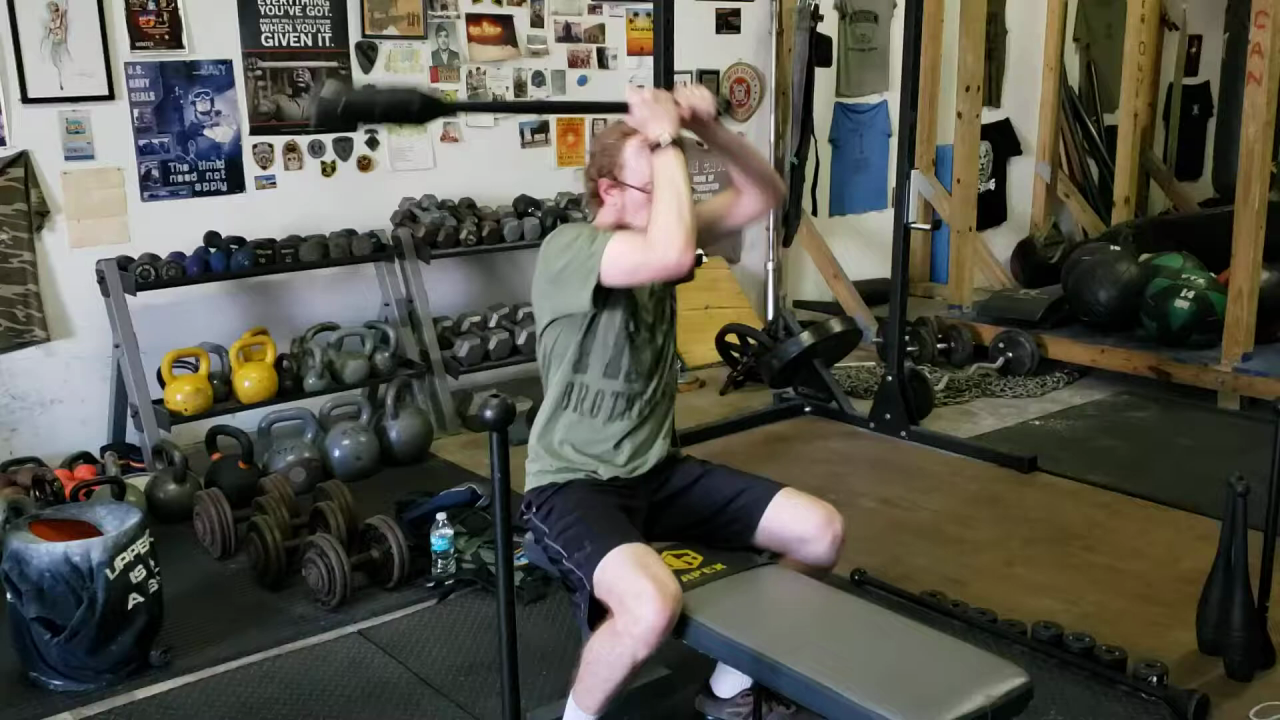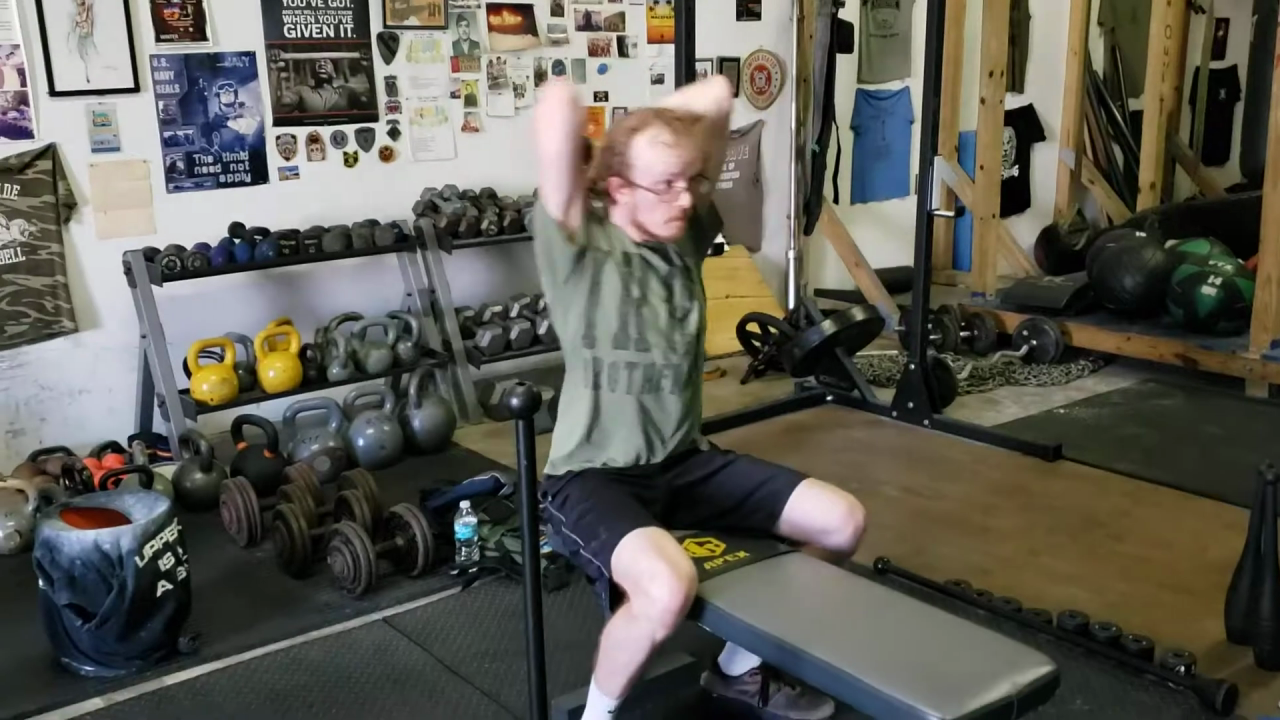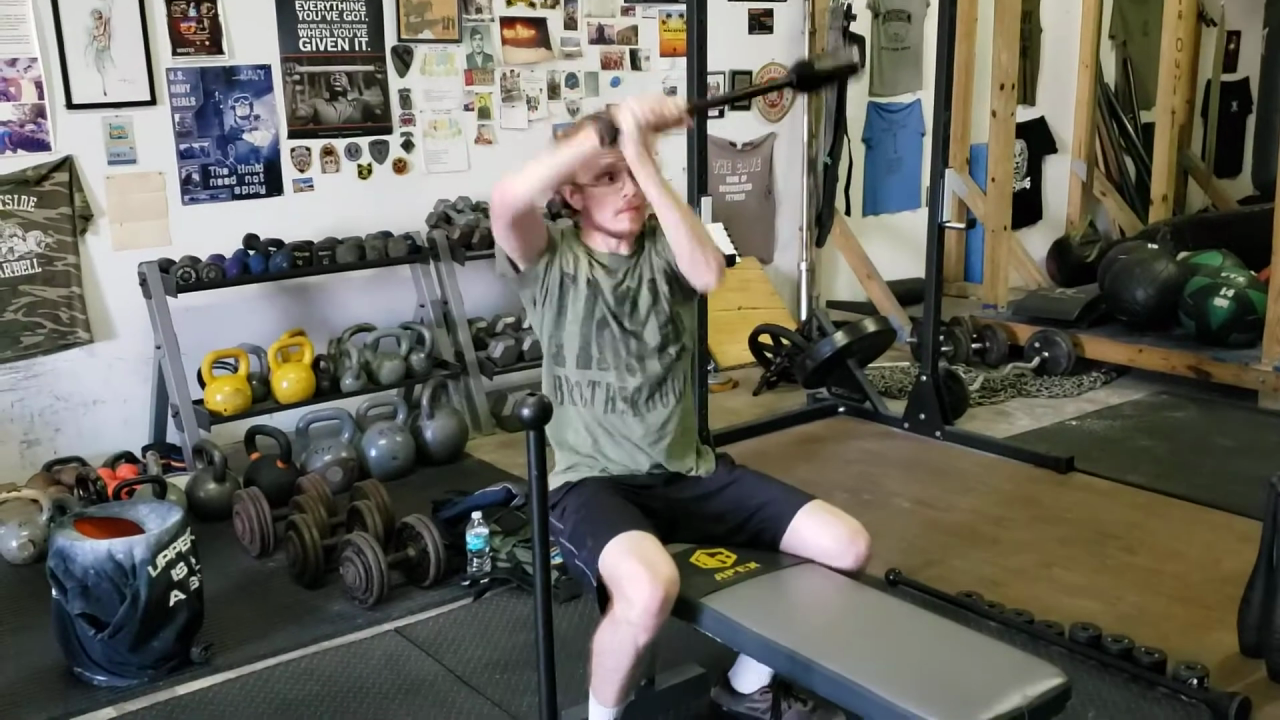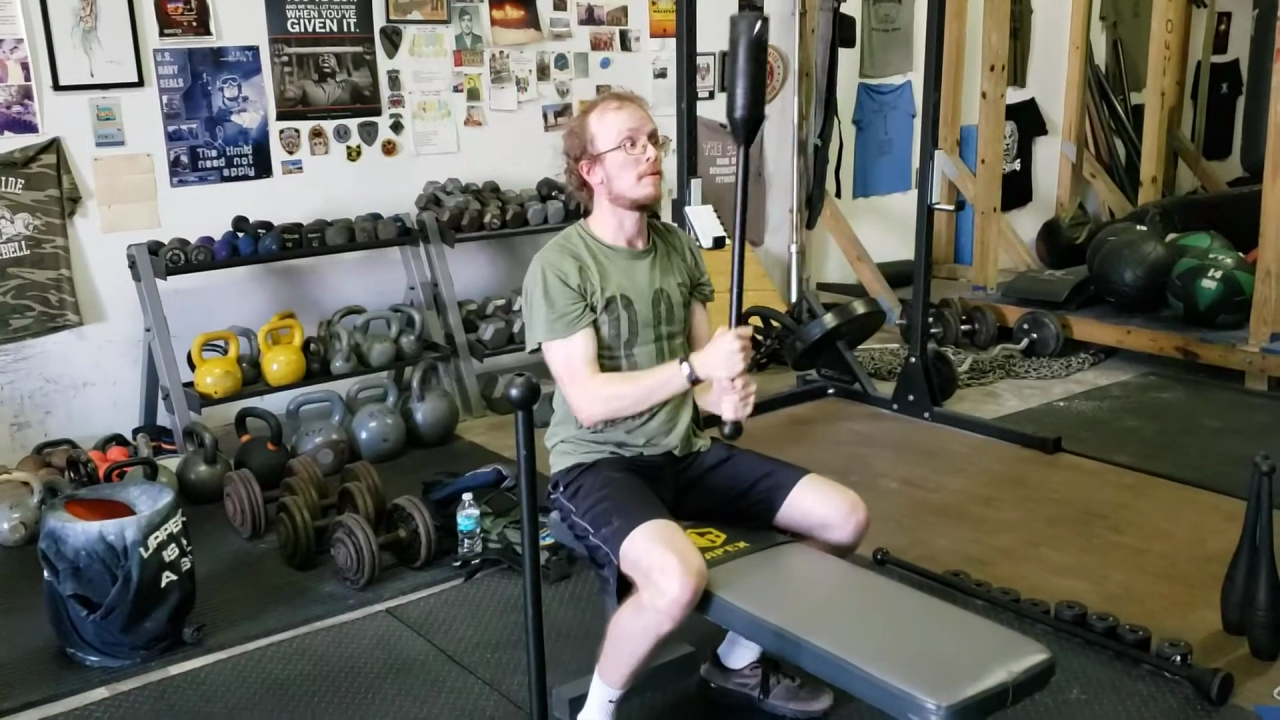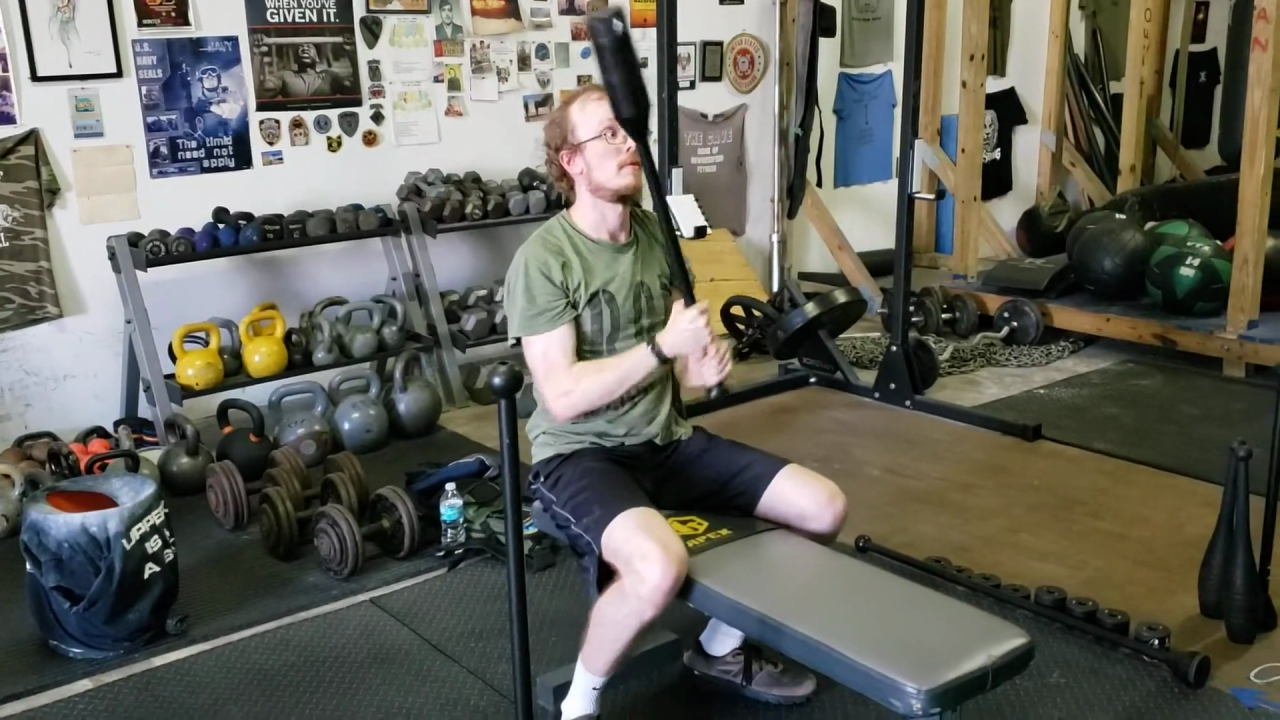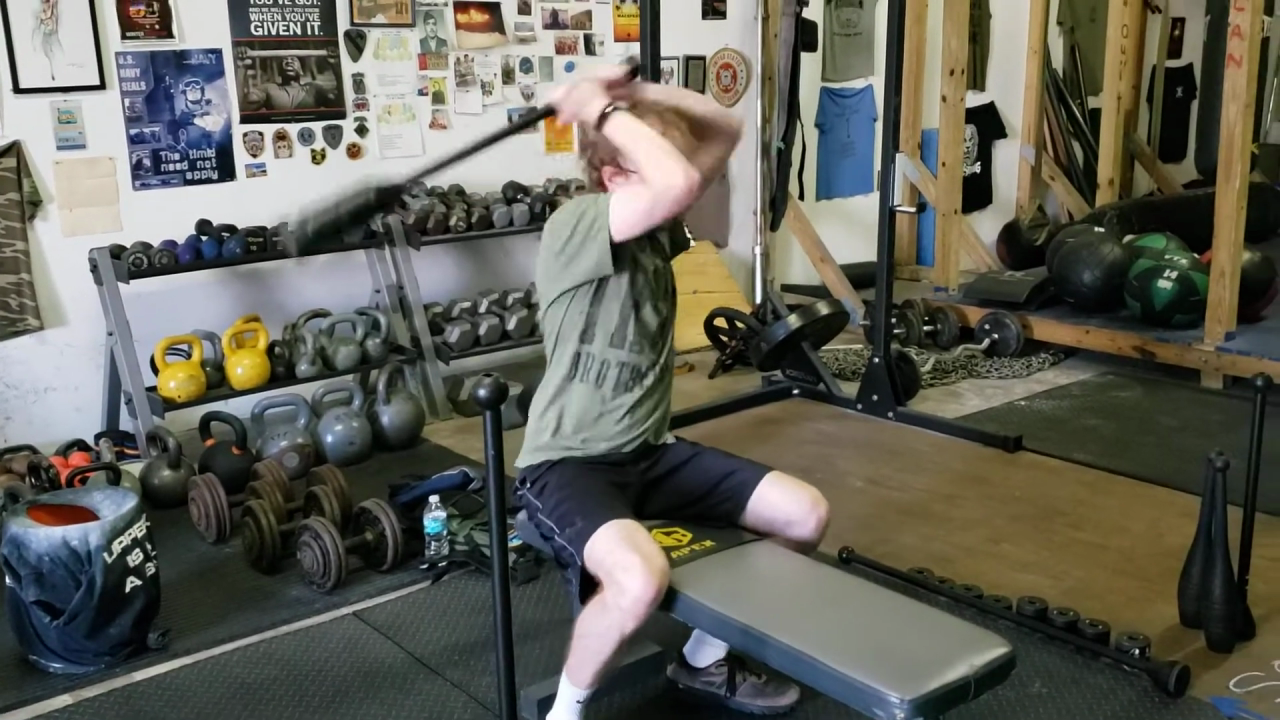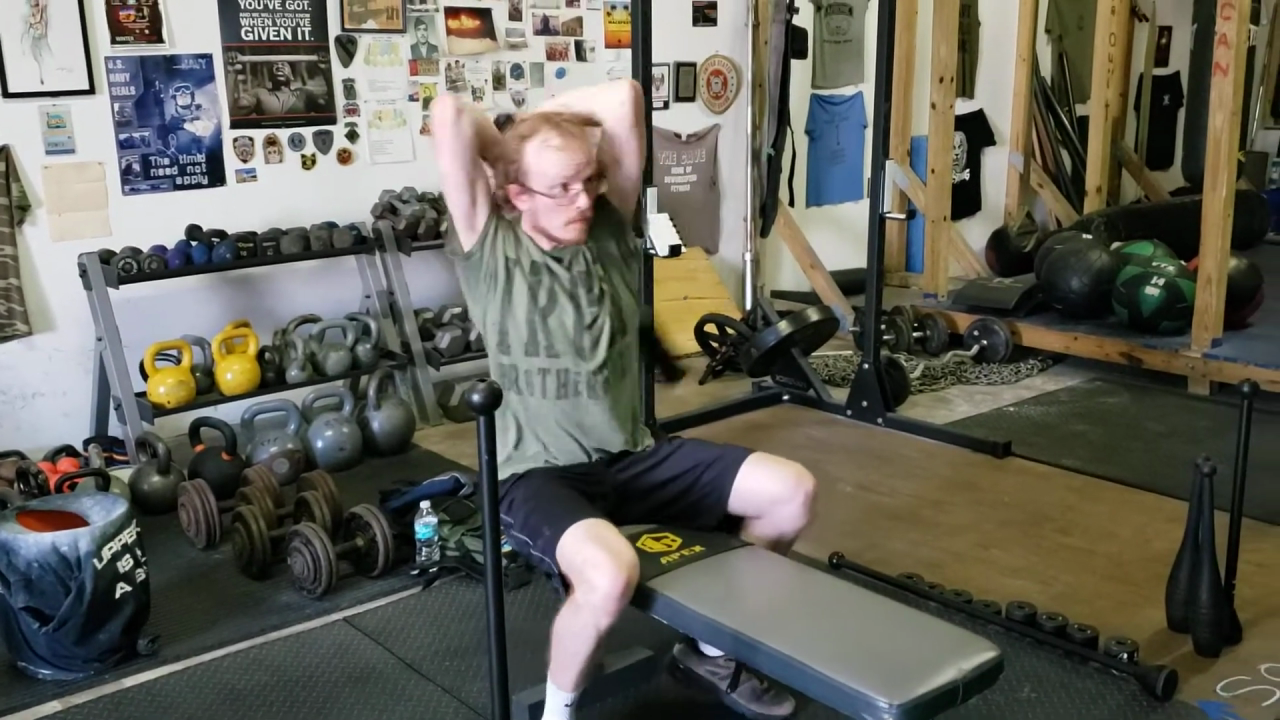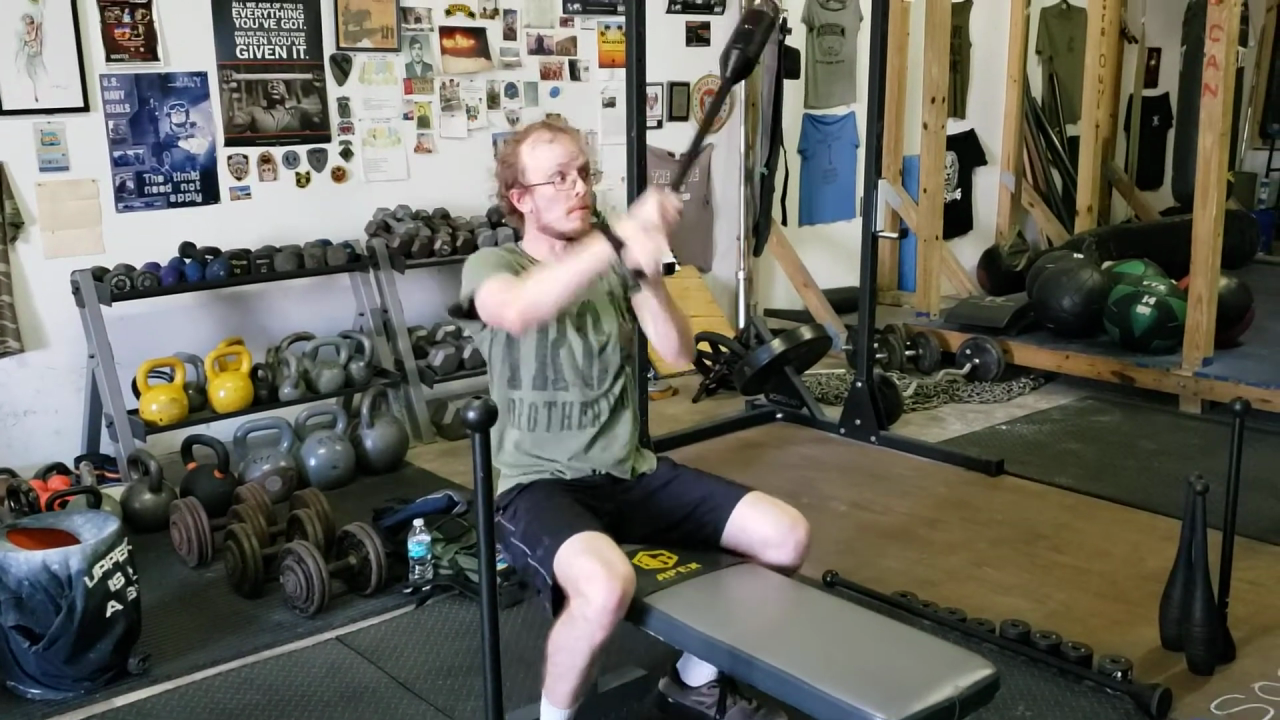
dt=0.4s
person 1, frame 1
left shoulder: (659, 242)
right shoulder: (569, 251)
left elbow: (765, 195)
right elbow: (672, 257)
left wrist: (710, 124)
right wrist: (657, 140)
left hip: (657, 473)
right hip: (573, 486)
left knee: (821, 530)
right knee: (652, 606)
person 1, frame 2
left shoulder: (687, 227)
right shoulder: (574, 239)
left elbow: (717, 95)
right elbow: (557, 102)
left wrist: (632, 125)
right wrist: (594, 146)
left hip: (684, 460)
right hip: (592, 474)
left knee: (842, 520)
right knee: (666, 587)
left ankle: (739, 666)
person 1, frame 3
left shoulder: (661, 249)
right shoulder: (548, 255)
left elbow: (706, 274)
right elbow: (507, 200)
left wrist: (643, 151)
right wrist: (613, 128)
left hip: (688, 470)
right hip: (594, 481)
left knee: (848, 547)
right knee: (648, 589)
person 1, frame 4
left shoulder: (678, 246)
right shoulder: (559, 266)
left elbow: (700, 354)
right elbow: (588, 400)
left wrist: (726, 385)
right wrist: (697, 370)
left hip: (685, 450)
right hip: (597, 464)
left knee: (844, 517)
right knee: (676, 580)
left ankle: (739, 661)
person 1, frame 5
left shoulder: (657, 234)
right shoulder: (543, 259)
right elbow: (563, 397)
left wrist: (701, 362)
right wrist: (662, 346)
left hip: (663, 440)
right hip: (577, 455)
left knee: (823, 507)
right knee: (657, 566)
left ankle: (720, 648)
person 1, frame 6
left shoulder: (652, 220)
right shoulder: (582, 226)
left elbow: (725, 130)
right elbow: (674, 181)
left wrist: (626, 92)
right wrist: (612, 115)
left hip: (650, 451)
right hip: (568, 464)
left knee: (807, 514)
right knee: (640, 580)
left ankle: (705, 658)
person 1, frame 7
left shoulder: (608, 230)
right shoulder: (487, 248)
left elbow: (624, 102)
right elbow: (449, 115)
left wrist: (559, 111)
right wrist: (519, 137)
left hip: (633, 455)
right hip: (539, 474)
left knee: (791, 491)
right knee: (610, 575)
left ankle: (713, 647)
person 1, frame 8
left shoulder: (614, 266)
right shoulder: (493, 268)
left elbow: (675, 351)
right elbow: (518, 312)
left wrist: (648, 264)
right wrist: (614, 241)
left hip: (630, 473)
right hip: (540, 486)
left knee: (787, 536)
right knee: (604, 587)
